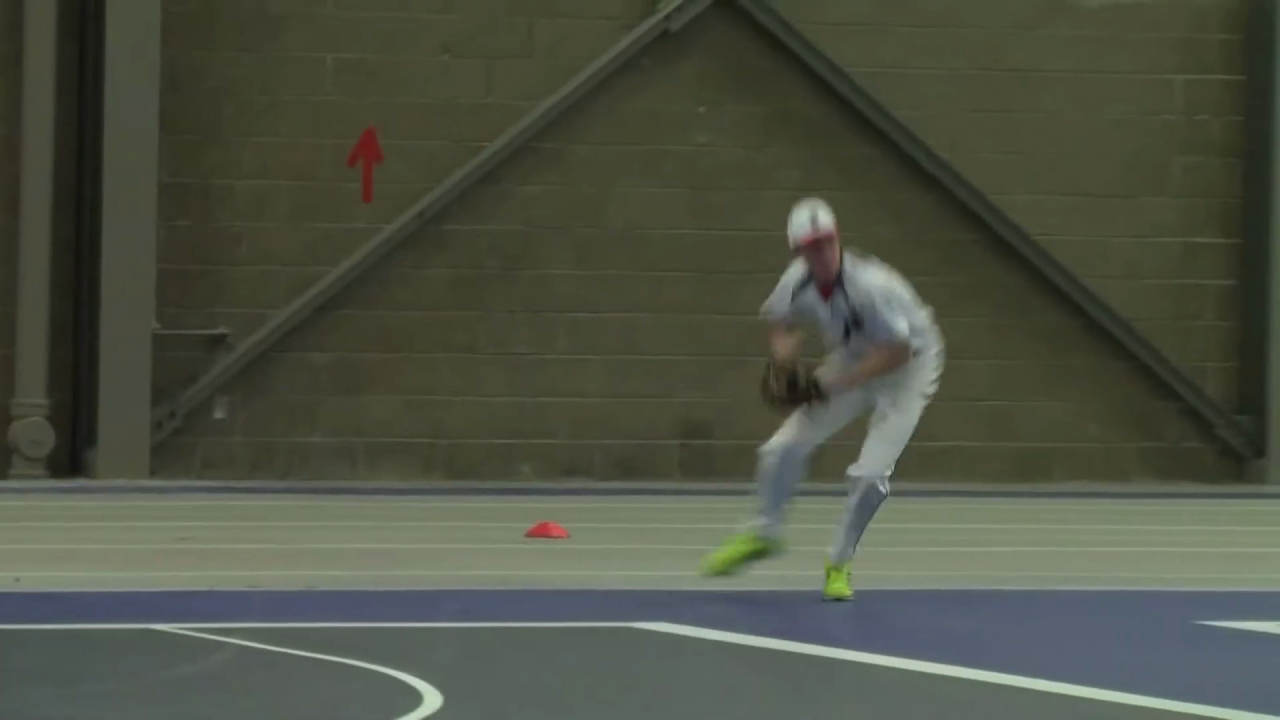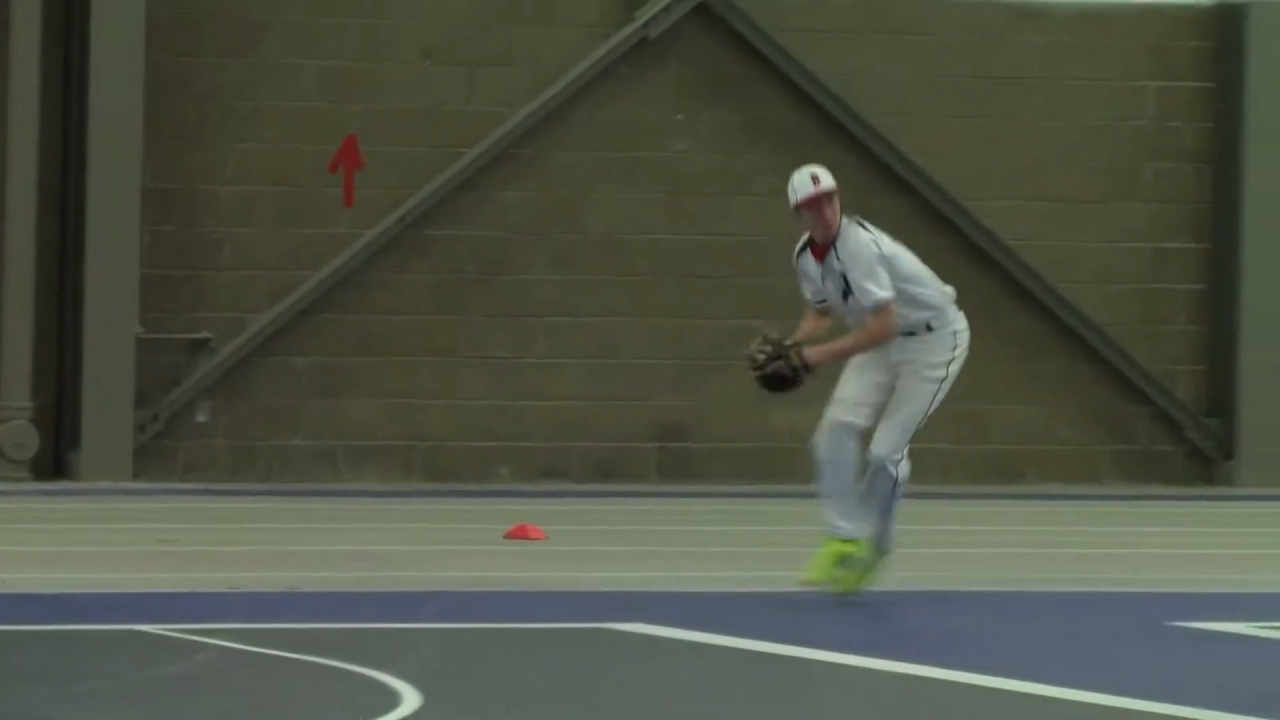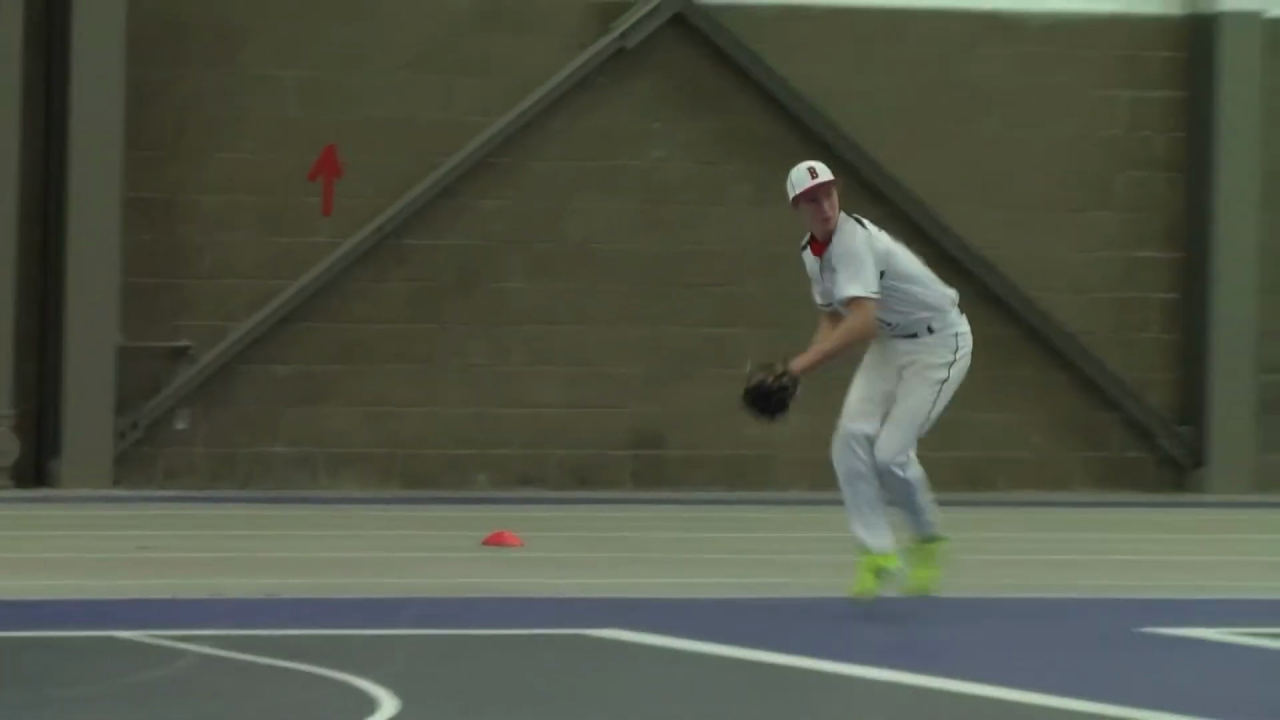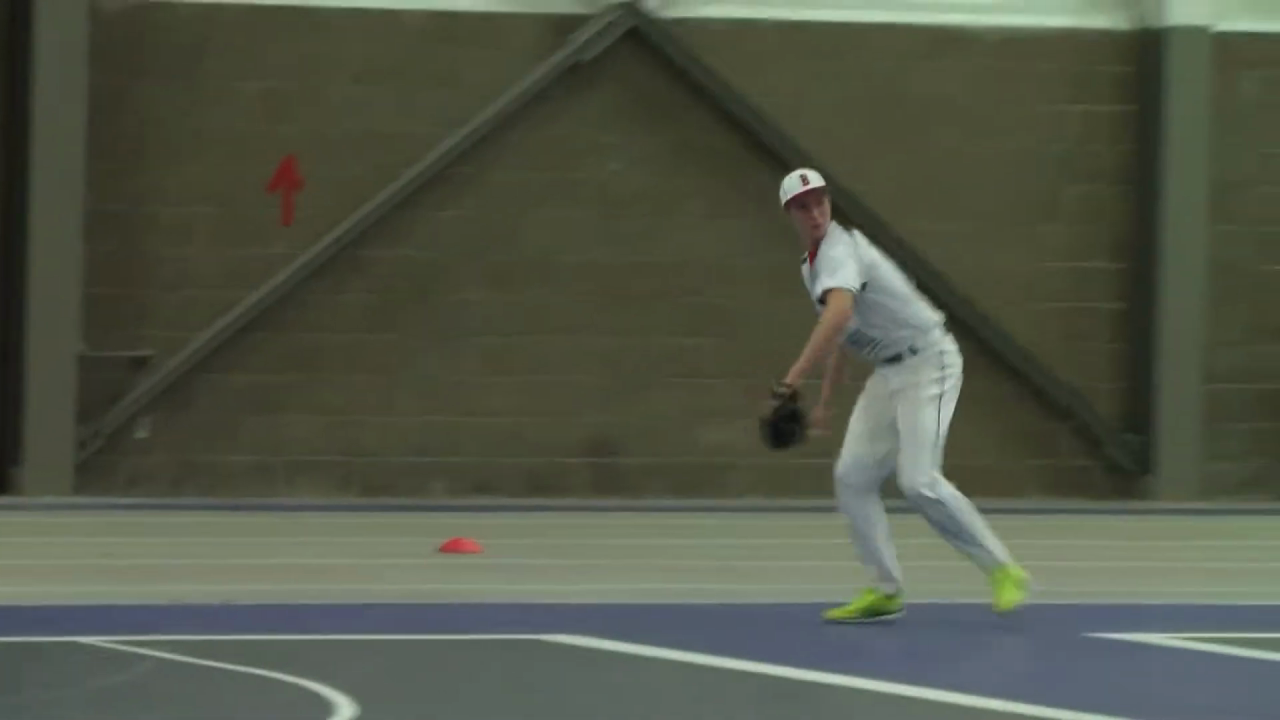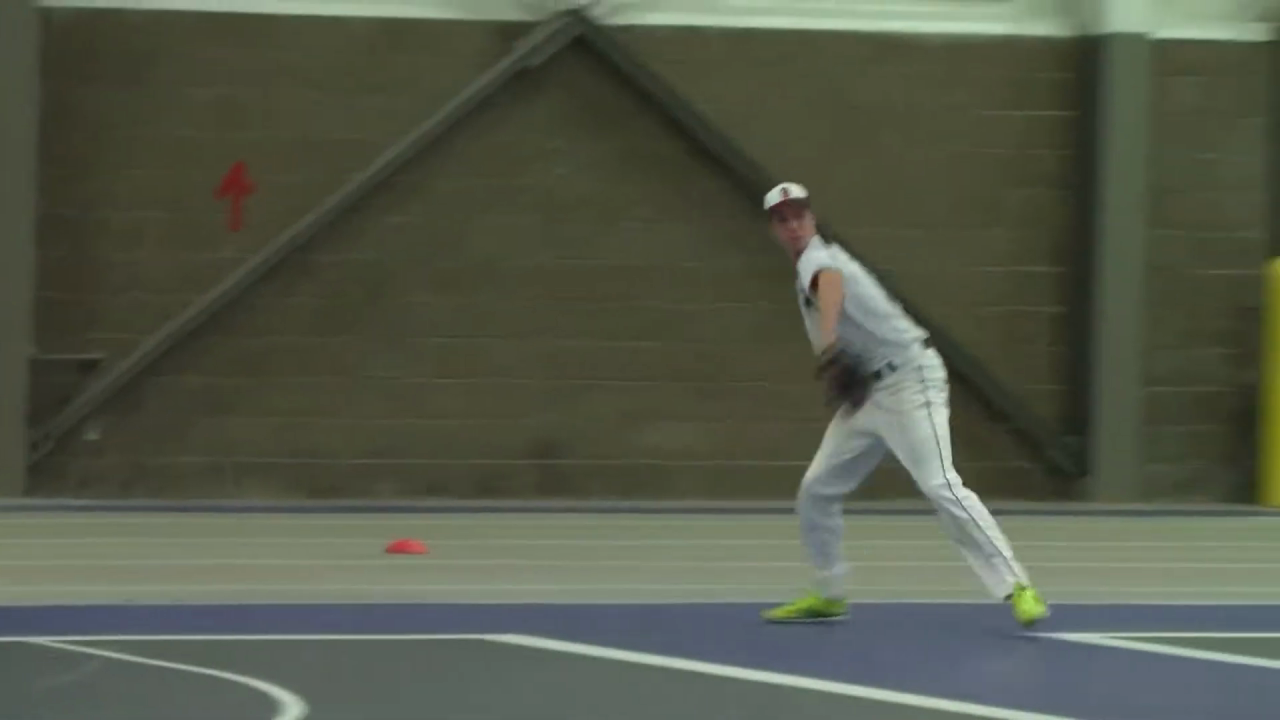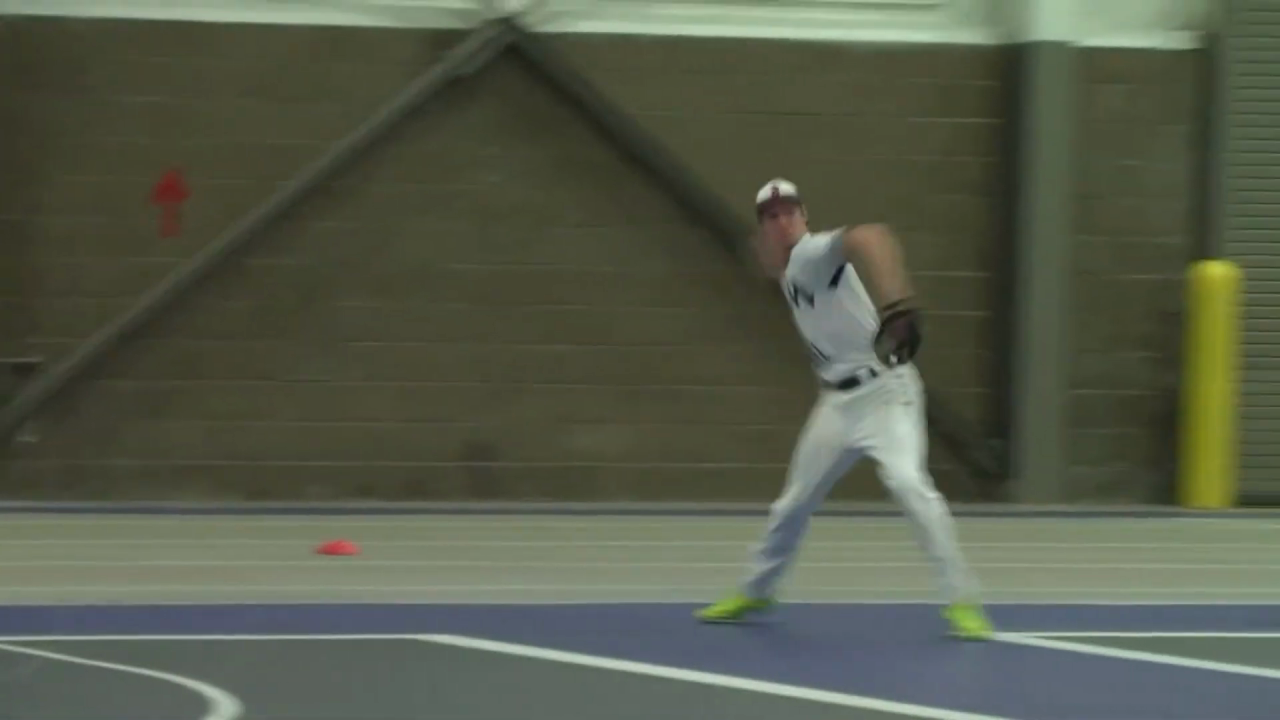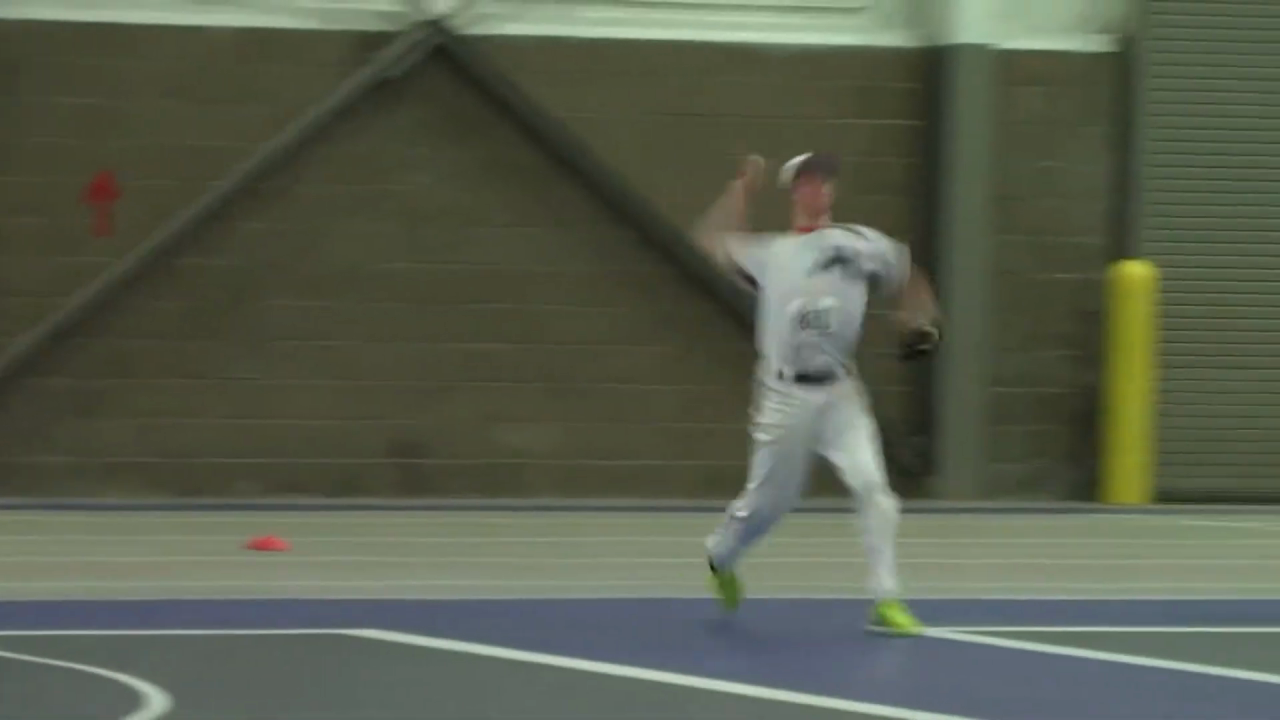
dt=0.1s
person 1, frame 1
left shoulder: (874, 285)
right shoulder: (795, 282)
left elbow: (903, 350)
right elbow: (782, 327)
left wrist: (837, 385)
right wrist: (783, 352)
left hip: (907, 363)
right hip: (851, 361)
left knee: (870, 473)
right knee: (782, 451)
left ankle: (838, 563)
right ankle: (764, 536)
person 1, frame 2
left shoulder: (859, 244)
right shoulder: (804, 255)
left elbow: (883, 326)
right elbow: (819, 313)
left wrist: (822, 355)
right wrist: (796, 342)
left hip: (936, 339)
right hip: (882, 342)
left knee: (884, 452)
right knee: (836, 429)
left ankle: (875, 545)
right ankle: (845, 537)
person 1, frame 3
left shoulder: (851, 244)
right shoulder: (810, 251)
left elbow: (863, 321)
right elbow: (833, 320)
left wrist: (803, 363)
right wrist: (806, 364)
left hip: (940, 340)
right hip: (892, 344)
left knee: (890, 454)
right knee: (851, 443)
left ankle: (927, 538)
right ankle: (879, 558)
person 1, frame 4
left shoulder: (839, 249)
right shoulder: (813, 264)
left elbow: (837, 317)
right elbow: (837, 332)
left wrist: (794, 378)
right wrist: (824, 397)
left hip: (928, 365)
right hip: (888, 372)
left knee: (921, 484)
right knee: (851, 478)
left ankle: (1001, 568)
right ankle: (886, 590)
person 1, frame 5
left shoulder: (815, 261)
right shoulder: (811, 267)
left elbow: (832, 286)
left wrist: (827, 343)
left hip: (912, 384)
right hip: (871, 390)
left knee: (940, 488)
right knee: (815, 492)
left ankle: (1016, 588)
right ankle: (825, 594)
person 1, frame 6
left shoulder: (813, 252)
right shoulder: (796, 269)
left elbow: (870, 236)
left wrist: (898, 301)
left hip: (885, 392)
right hip: (839, 400)
left knee: (912, 489)
right knee: (794, 505)
left ankle: (961, 603)
right ankle: (756, 594)
person 1, frame 7
left shoulder: (855, 243)
right shoulder: (766, 251)
left elbow: (911, 280)
right elbow: (710, 241)
left wrist: (919, 320)
right wrist: (742, 187)
left hip: (838, 392)
right hip: (785, 395)
left knee: (871, 488)
right knee: (766, 504)
left ankle: (884, 601)
right ankle: (722, 555)
